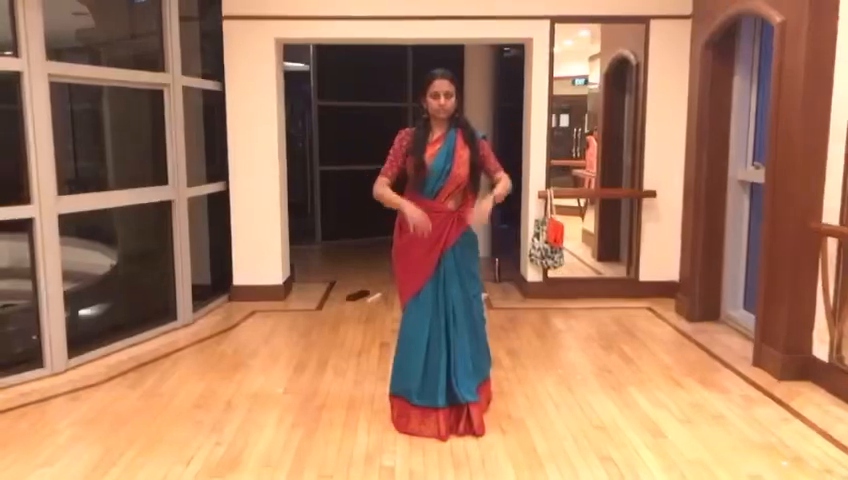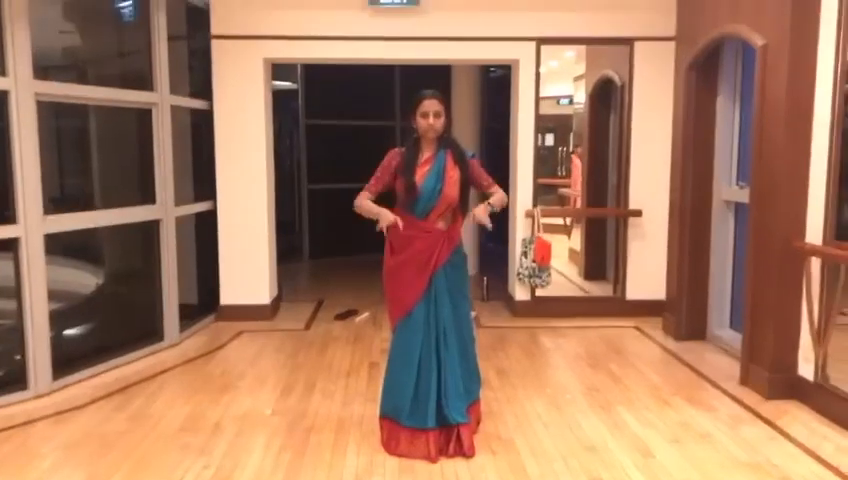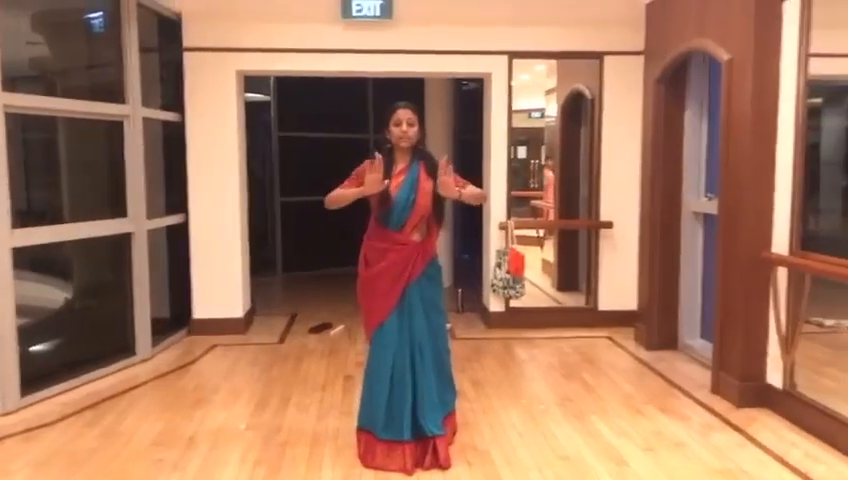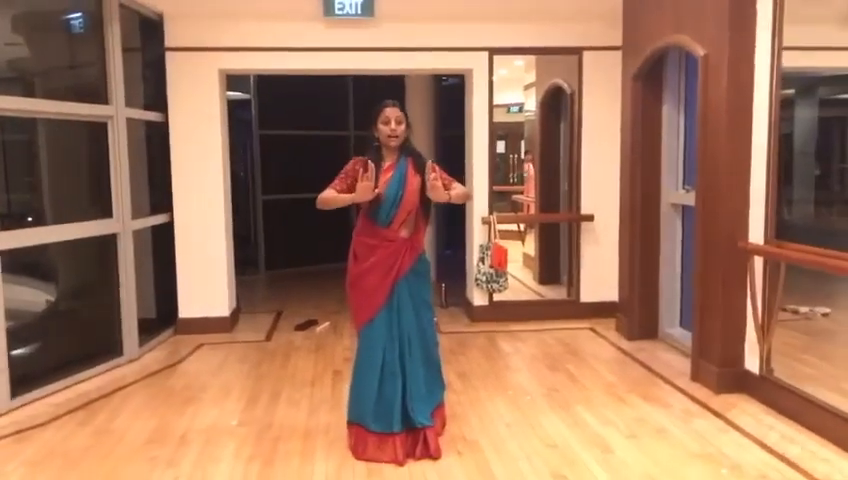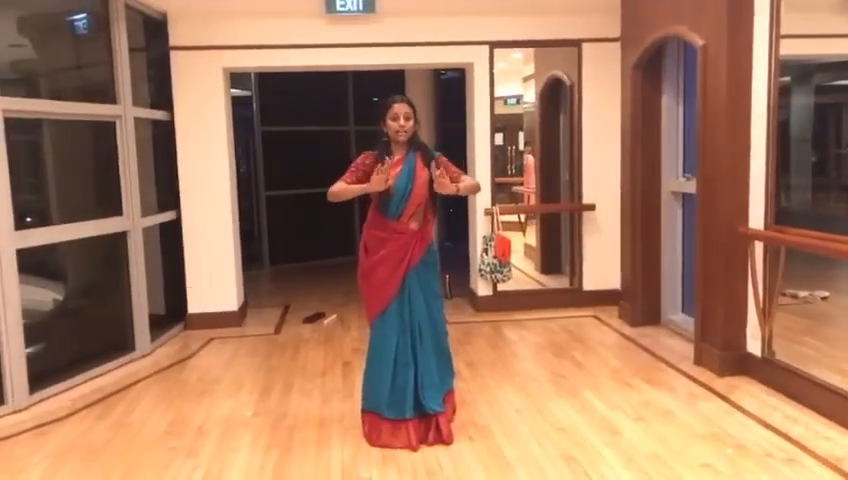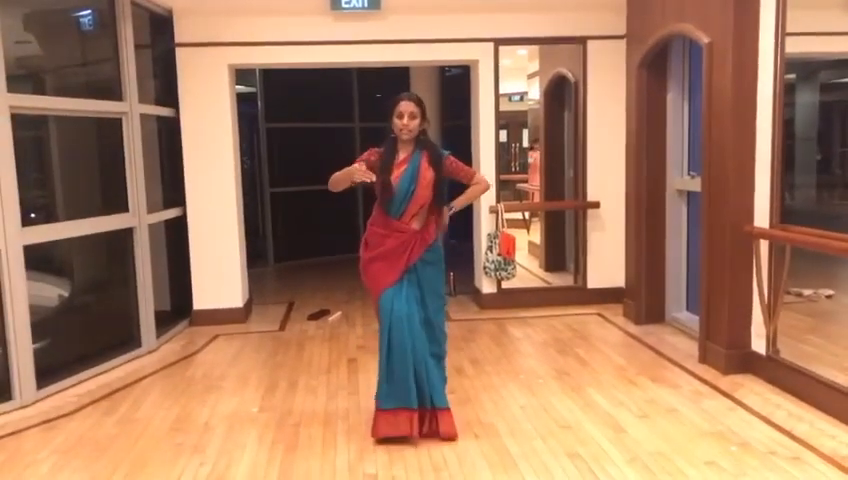
dt=0.4s
person 1, frame 1
left shoulder: (471, 140)
right shoulder: (409, 138)
left elbow: (504, 180)
right elbow: (380, 187)
left wrist: (489, 200)
right wrist: (406, 203)
left hip: (456, 238)
right hip: (417, 239)
left knee: (461, 312)
right knee: (421, 315)
left ankle: (462, 393)
right ankle: (421, 397)
person 1, frame 2
left shoulder: (461, 160)
right shoulder: (398, 158)
left elbow: (499, 195)
right elbow: (361, 201)
left wrist: (486, 206)
right wrist: (381, 212)
left hip: (447, 257)
right hip: (406, 257)
left knee: (450, 332)
right knee: (412, 335)
left ankle: (452, 414)
right ankle: (411, 417)
person 1, frame 3
left shoulder: (433, 169)
right shoulder: (373, 168)
left elbow: (480, 196)
right elbow: (330, 201)
left wrist: (454, 192)
right wrist: (365, 190)
left hip: (421, 268)
right hip: (383, 268)
left knee: (425, 341)
right knee: (387, 346)
left ankle: (427, 426)
right ankle: (388, 430)
person 1, frame 4
left shoulder: (420, 166)
right shoulder: (361, 166)
left elbow: (465, 193)
right elbow: (322, 200)
left wrist: (443, 195)
right wrist: (356, 197)
left hip: (409, 263)
right hip: (372, 264)
left knee: (414, 336)
right knee: (376, 339)
left ankle: (417, 418)
right ankle: (378, 423)
person 1, frame 5
left shoulder: (429, 160)
right shoulder: (370, 160)
left elbow: (474, 184)
right elbow: (333, 193)
left wrist: (450, 188)
right wrist: (369, 187)
left hip: (419, 254)
right hip: (382, 255)
left knee: (424, 326)
right knee: (389, 329)
left ankle: (428, 407)
right ankle: (391, 412)
person 1, frame 6
left shoulder: (437, 159)
right shoulder: (377, 157)
left elbow: (481, 183)
right elbow: (333, 185)
left wrist: (449, 208)
right wrist: (352, 172)
left hip: (423, 252)
right hip: (385, 251)
left knee: (426, 325)
right knee: (397, 321)
left ankle: (428, 405)
right ankle: (399, 407)
